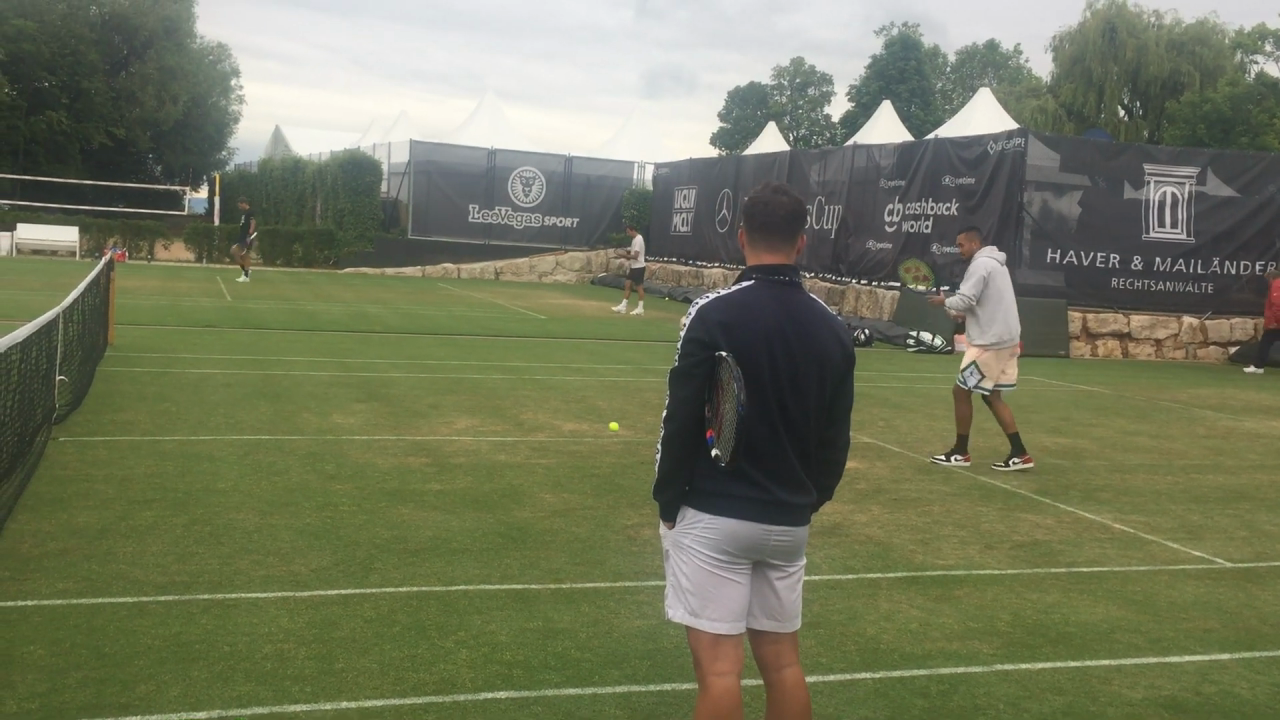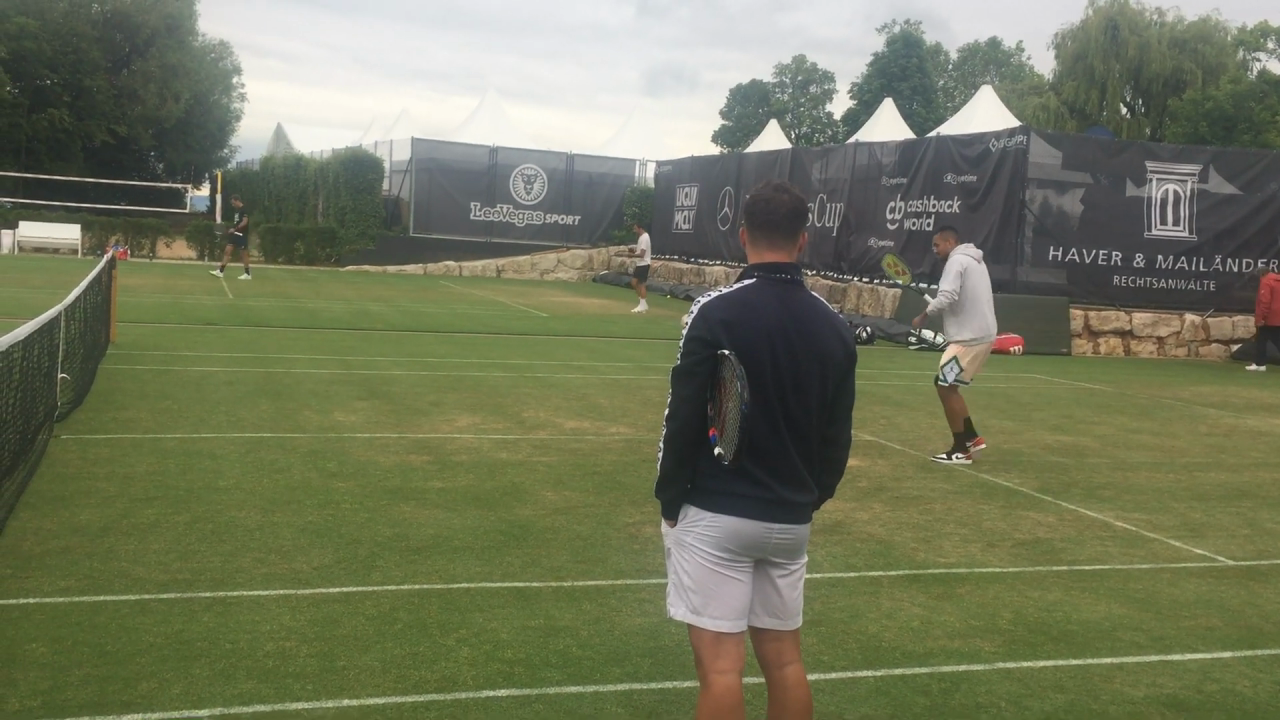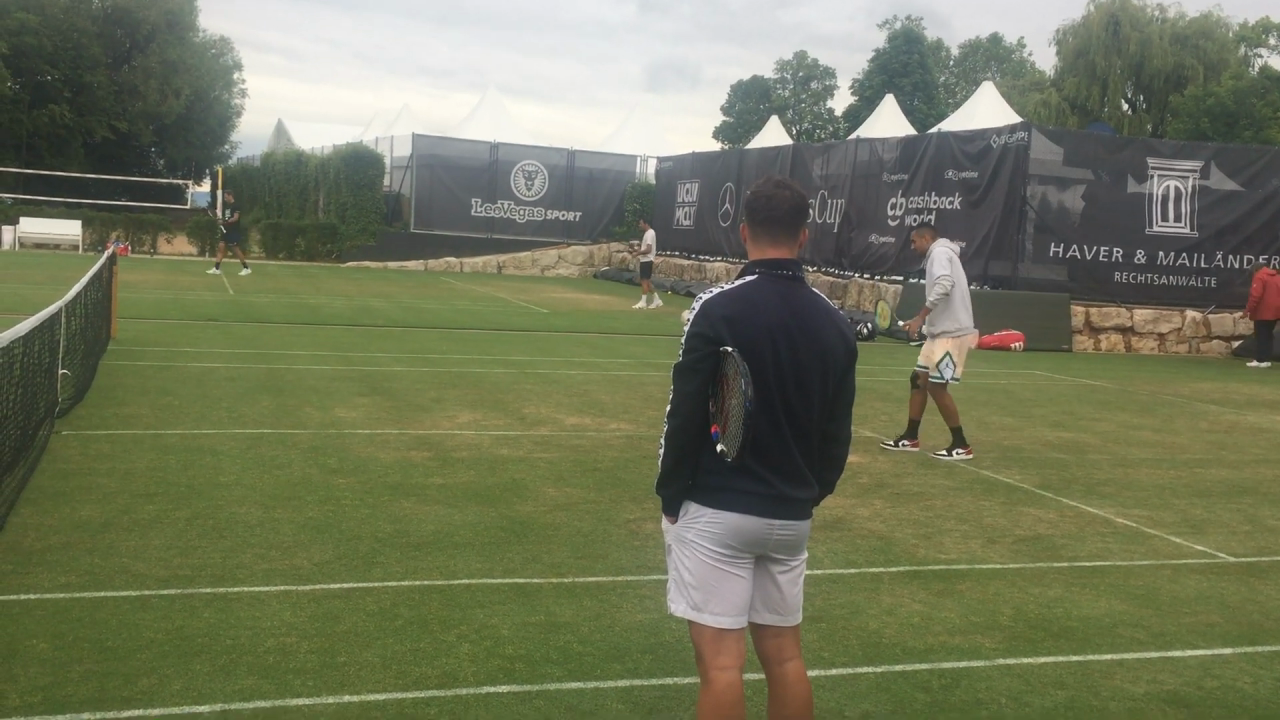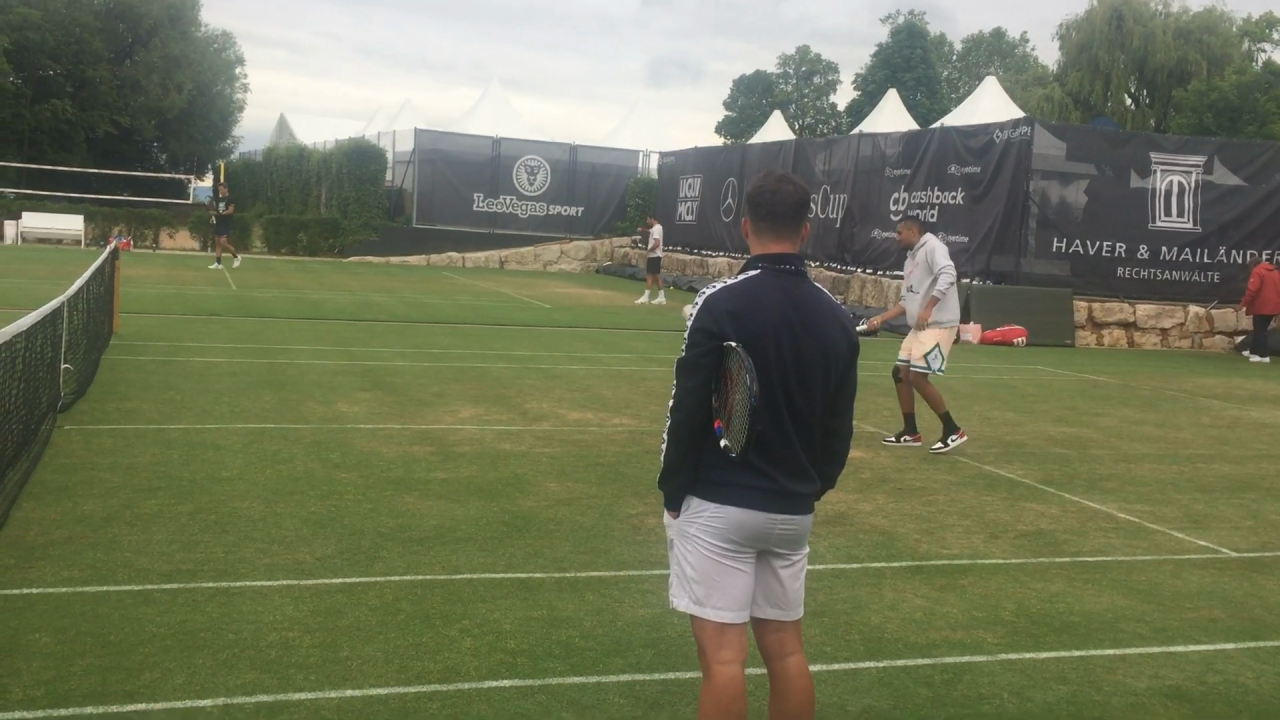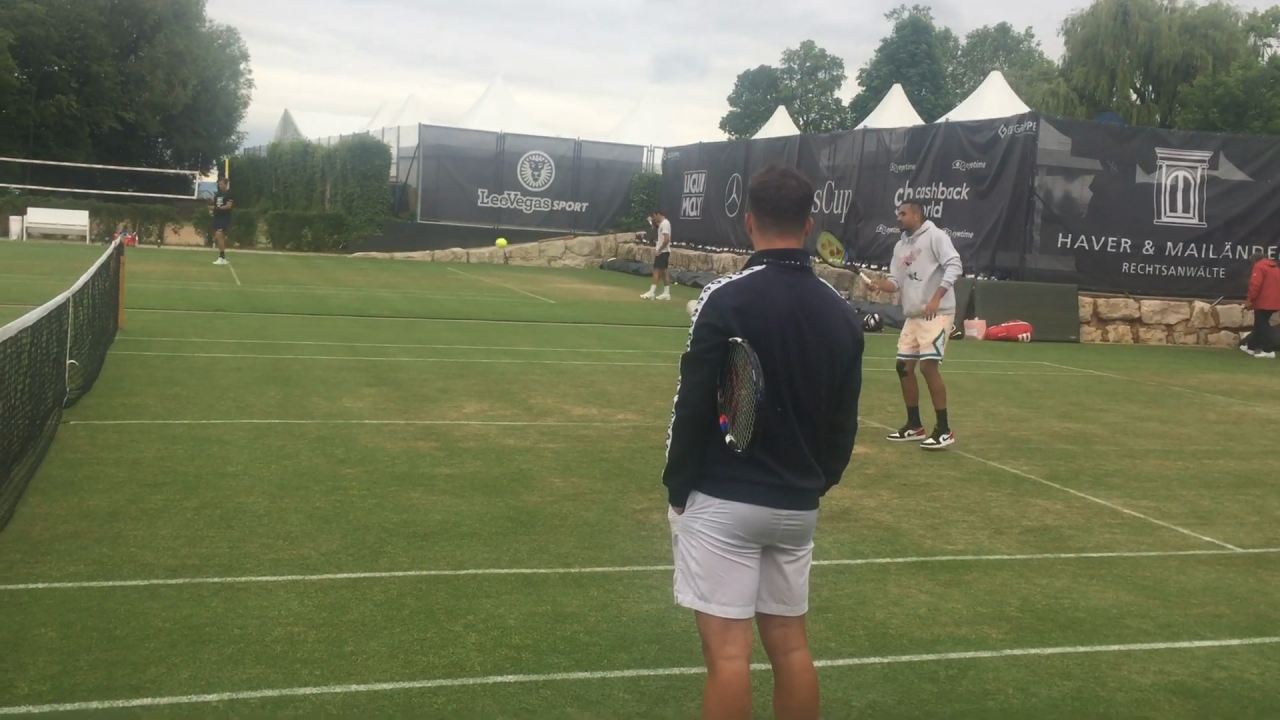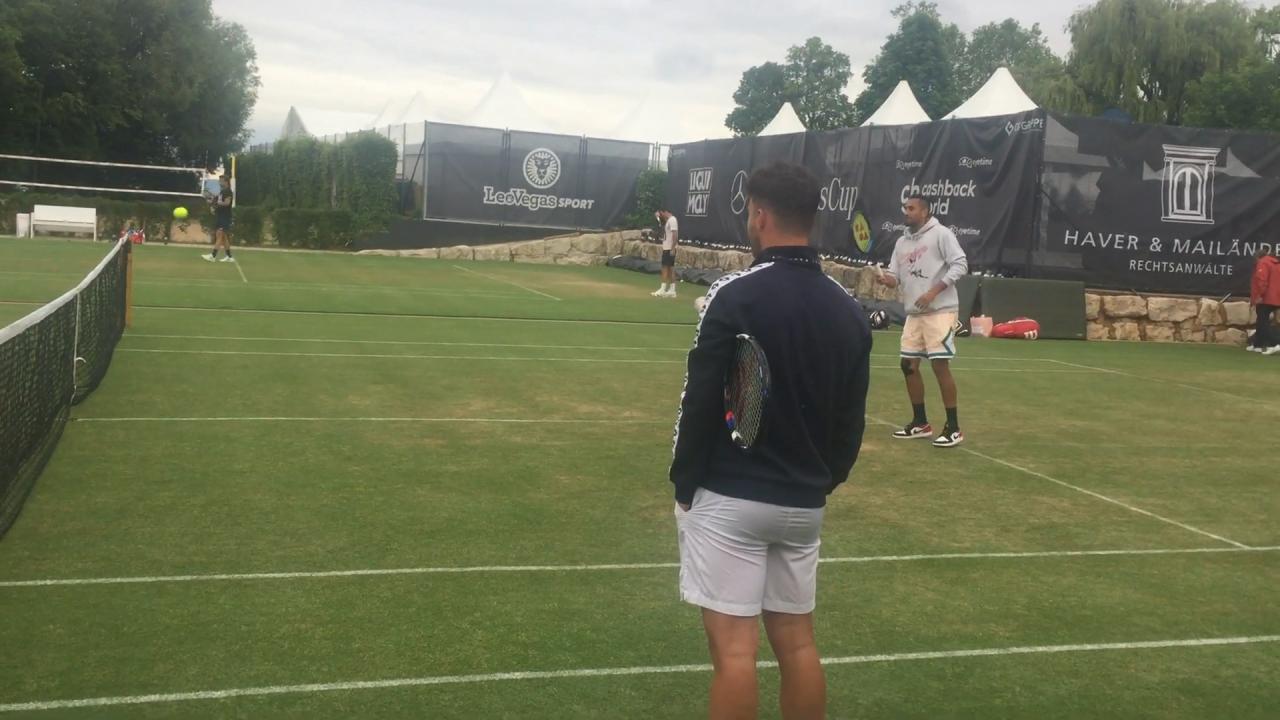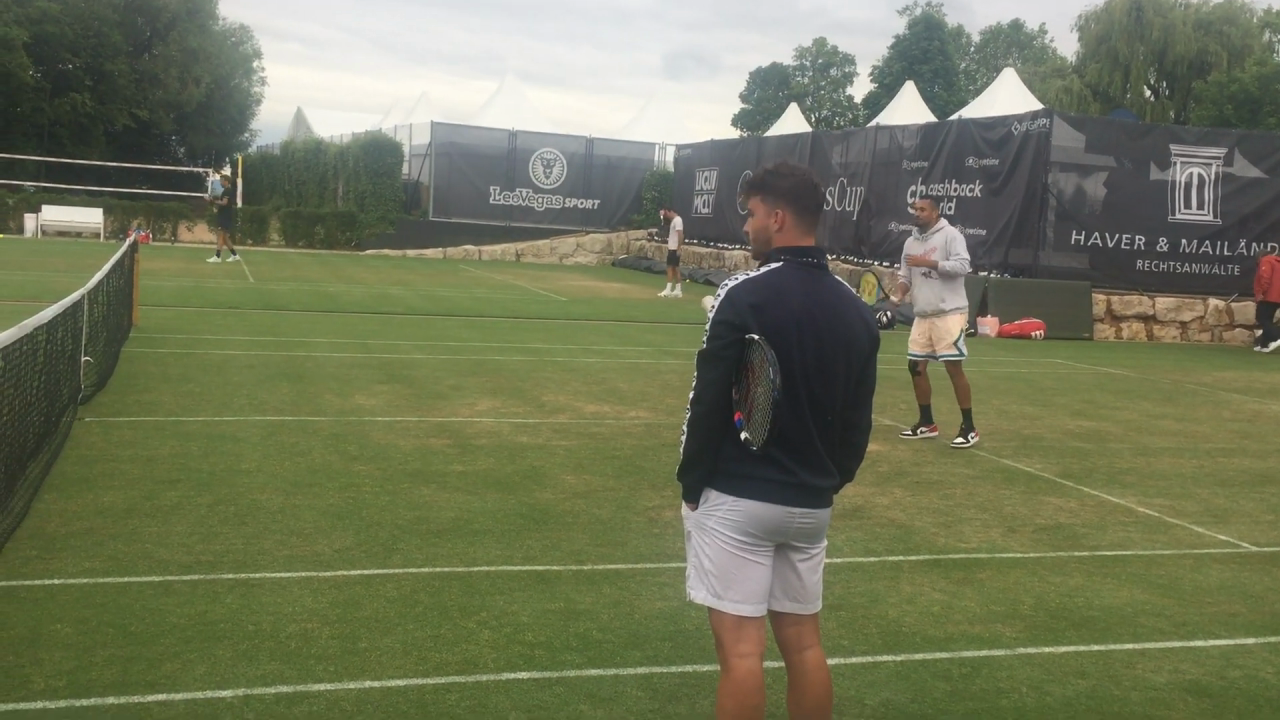
dt=0.2s
person 1, frame 1
left shoulder: (715, 314)
right shoulder: (832, 328)
left elbow: (682, 419)
right elbow: (836, 438)
left wrist: (667, 500)
left hip: (714, 516)
right hip: (789, 522)
left knee: (718, 665)
right knee: (782, 659)
person 1, frame 2
left shoulder: (717, 312)
right shoulder: (834, 326)
left elbow: (684, 418)
right elbow: (837, 436)
left wrist: (669, 499)
left hip: (715, 515)
right hip: (790, 520)
left knee: (719, 664)
right knee: (784, 657)
person 1, frame 3
left shoulder: (719, 308)
right shoulder: (834, 322)
left elbow: (685, 414)
right elbow: (837, 433)
left wrist: (670, 495)
left hip: (716, 511)
right hip: (790, 516)
left knee: (720, 660)
right knee: (784, 653)
person 1, frame 4
left shoulder: (722, 303)
right shoulder: (835, 316)
left elbow: (688, 409)
right elbow: (840, 427)
left wrist: (672, 491)
left hip: (718, 506)
right hip: (793, 510)
left knee: (722, 654)
right knee: (786, 648)
person 1, frame 5
left shoulder: (727, 298)
right shoulder: (840, 311)
left elbow: (693, 405)
right elbow: (844, 422)
left wrist: (677, 487)
left hip: (723, 502)
right hip: (797, 506)
left knee: (727, 650)
right knee: (791, 643)
person 1, frame 6
left shoulder: (735, 296)
right shoulder: (849, 309)
left elbow: (700, 402)
right elbow: (851, 420)
left wrist: (684, 484)
left hip: (729, 499)
right hip: (803, 503)
left knee: (733, 647)
right knee: (797, 641)
person 1, frame 7
left shoulder: (745, 295)
right shoulder: (855, 309)
left elbow: (708, 402)
right elbow: (858, 420)
left wrist: (691, 483)
left hip: (736, 499)
right hip: (810, 504)
left knee: (740, 648)
right knee: (803, 642)
person 2, frame 1
left shoulder: (980, 265)
right shoulder: (995, 264)
left elbow: (964, 300)
left wrist: (943, 301)
right wrist: (962, 313)
left hip: (989, 343)
right hip: (1006, 340)
left knee: (961, 392)
right knee: (992, 397)
left ankle: (960, 452)
right ankle: (1019, 453)
person 2, frame 2
left shoulder: (956, 262)
right shoulder: (975, 261)
left elbow: (946, 297)
left wrist: (923, 316)
right wrist: (935, 311)
left hip: (968, 337)
right hip: (982, 335)
left knee: (945, 389)
right knee: (949, 387)
left ankle: (960, 450)
right ankle: (971, 437)
person 2, frame 3
left shoulder: (939, 253)
right shoulder: (943, 255)
left elbow: (943, 285)
left wrist: (920, 317)
right wrist: (922, 320)
left hip: (951, 332)
right hip: (943, 331)
left knee: (937, 387)
right knee: (918, 380)
left ankle: (961, 445)
right ankle: (911, 438)
person 2, frame 4
left shoulder: (932, 247)
right shoulder: (911, 259)
left elbow: (948, 275)
right elbow: (906, 302)
left wrist: (928, 309)
right wrist: (881, 318)
left hip: (938, 325)
right hip: (920, 327)
left knee: (918, 379)
right knee: (900, 374)
left ankle: (953, 430)
right ankle: (910, 432)
person 2, frame 5
left shoulder: (935, 236)
right shoulder: (900, 246)
left elbow: (954, 266)
right elbow: (895, 282)
left wrist: (936, 298)
right wrist: (880, 285)
left hip: (936, 314)
right hip: (913, 316)
left knee: (928, 368)
right knee: (904, 368)
left ankle: (943, 430)
right ankle: (915, 426)
person 2, frame 6
left shoulder: (941, 234)
right shoulder: (902, 242)
left elbow: (960, 265)
right elbow: (895, 276)
left wrist: (934, 291)
right wrist: (885, 278)
left hip: (940, 311)
right hip: (914, 314)
left knee: (940, 367)
right knee: (909, 365)
left ankle: (953, 428)
right ankle: (920, 423)
person 2, frame 7
left shoulder: (950, 235)
right shoulder: (911, 242)
left elbow: (962, 265)
right elbow: (905, 276)
left wrist: (928, 263)
right wrist: (900, 292)
left hip: (950, 312)
right hip: (923, 315)
left knee: (954, 368)
right knee: (916, 366)
left ankle: (969, 428)
right ankle: (927, 423)
